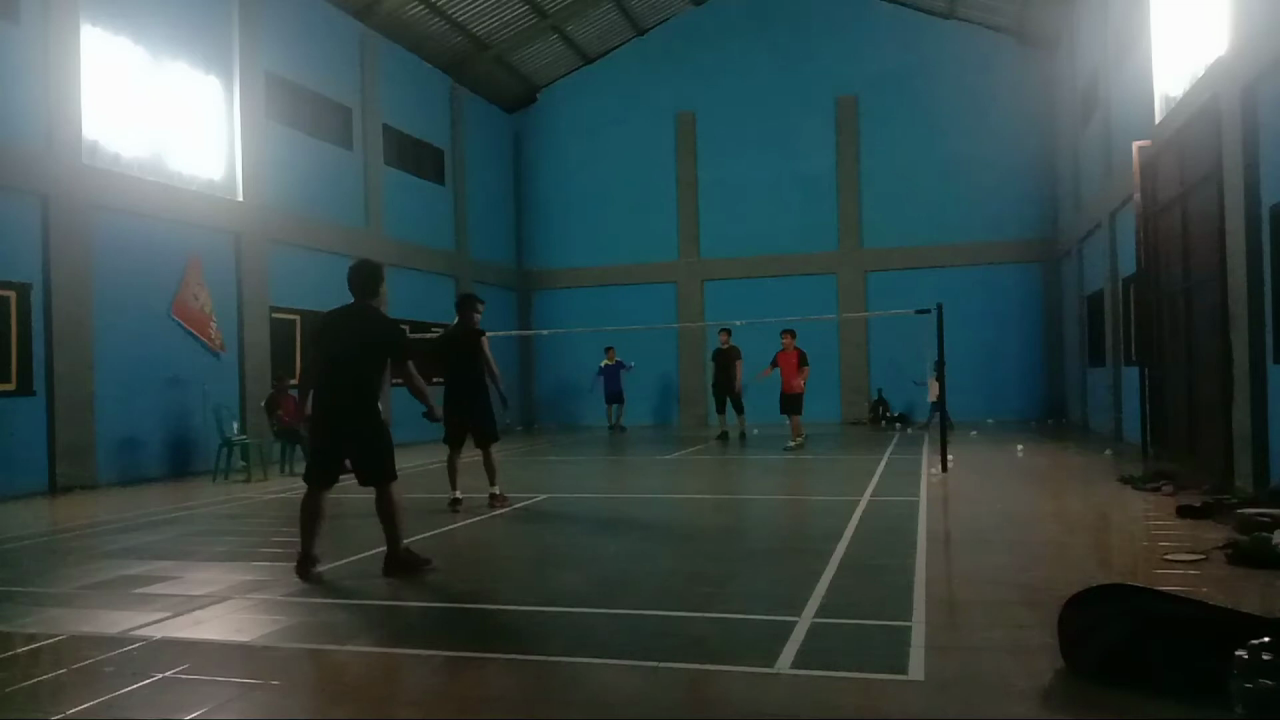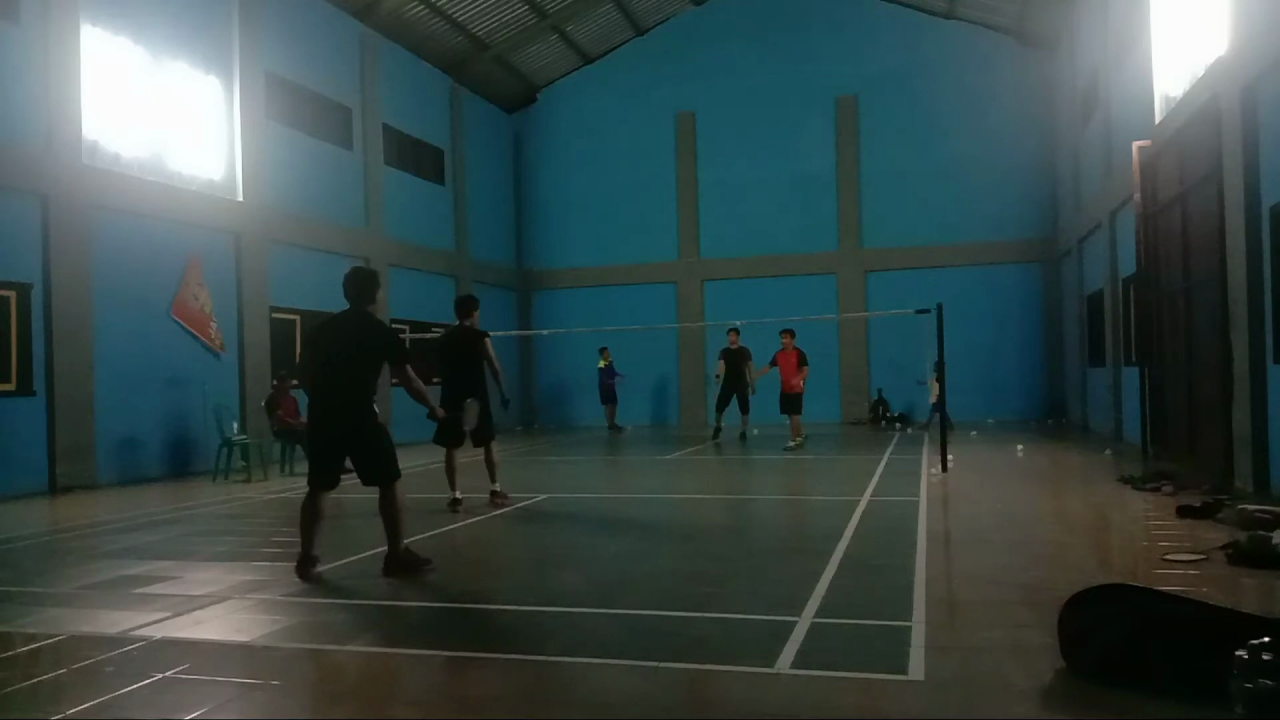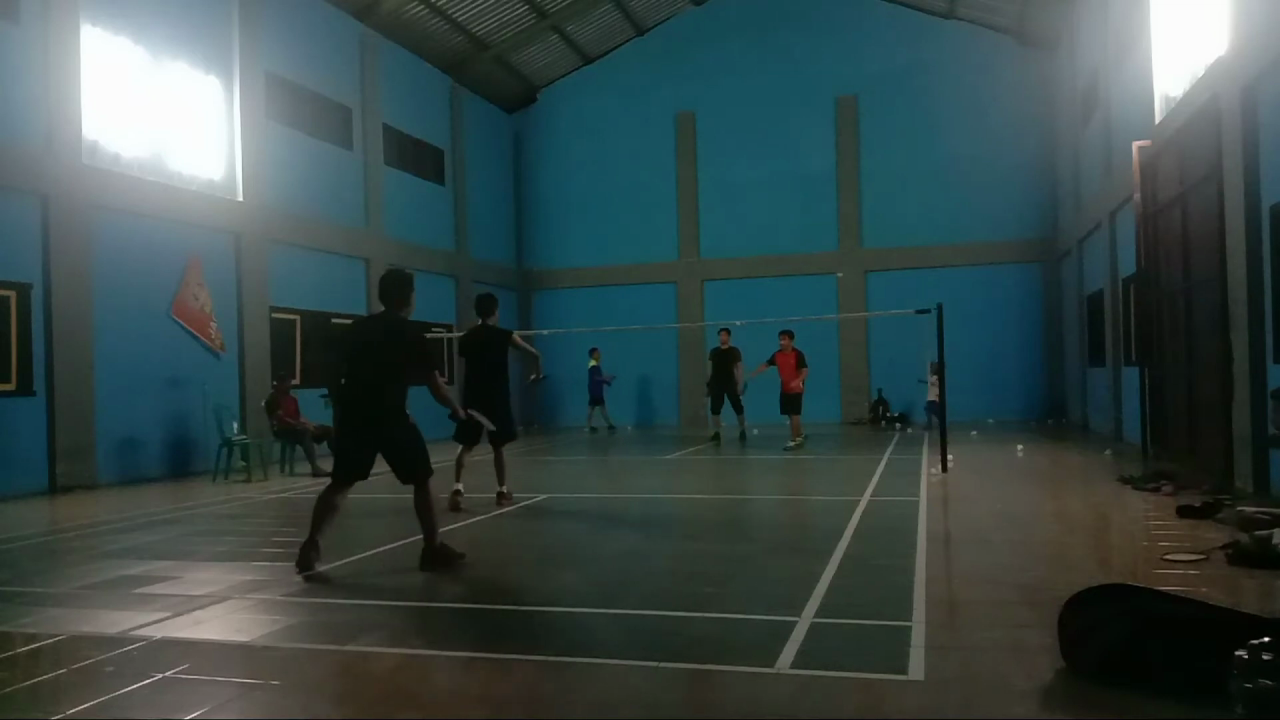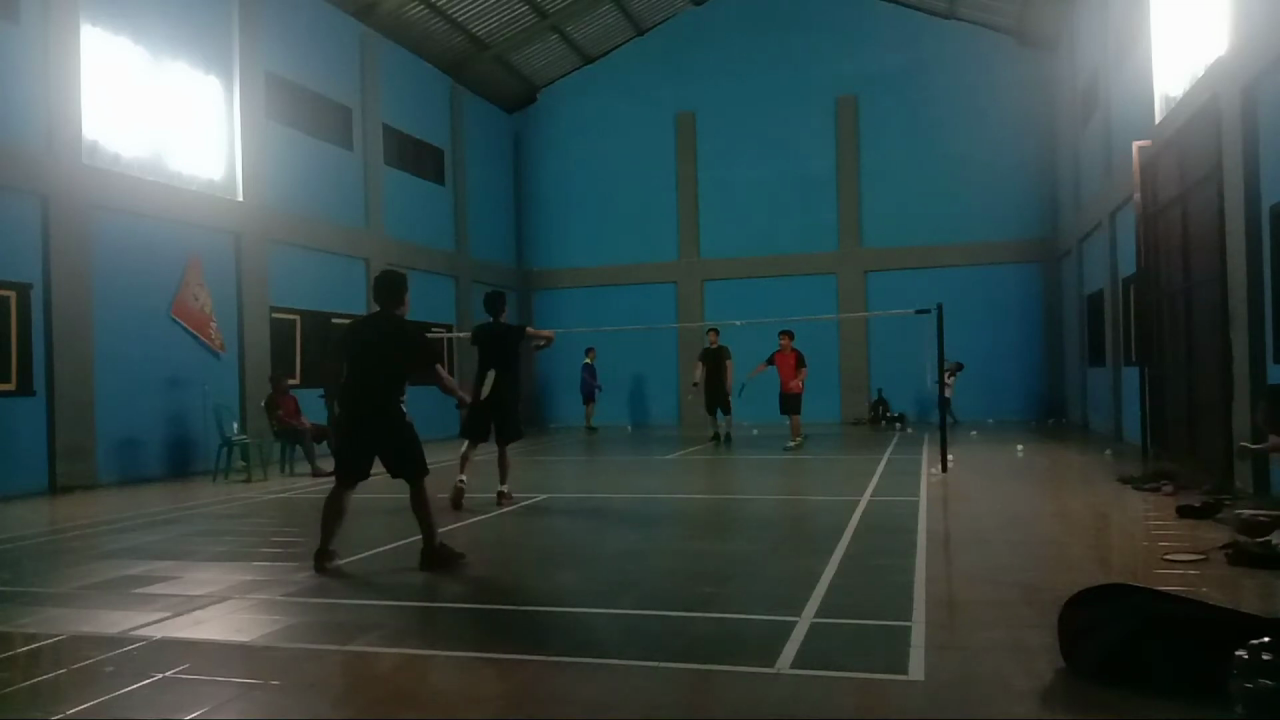
dt=0.5s
person 1, frame 1
left shoulder: (328, 321)
right shoulder: (387, 328)
left elbow: (311, 369)
right elbow: (410, 377)
left wrist: (304, 405)
right wrist: (431, 406)
left hip: (325, 413)
right hip: (363, 415)
left knee: (317, 487)
right knee: (384, 484)
left ankle: (306, 559)
right ankle: (396, 555)
person 1, frame 2
left shoulder: (324, 328)
right shoulder: (381, 332)
left elbow: (305, 375)
right elbow: (409, 381)
right wrist: (433, 407)
left hip: (323, 417)
right hip: (360, 417)
left knee: (317, 489)
right knee: (388, 484)
left ankle: (306, 559)
right ankle: (396, 555)
person 1, frame 3
left shoulder: (356, 329)
right shoulder: (411, 335)
left elbow: (336, 375)
right elbow: (436, 386)
left wrist: (345, 408)
right wrist: (457, 410)
left hip: (354, 417)
right hip: (392, 418)
left knee: (339, 484)
right knee: (421, 481)
left ankle: (311, 546)
right ankle: (433, 549)
person 1, frame 4
left shoulder: (354, 329)
right shoulder: (410, 334)
left elbow: (336, 374)
right elbow: (442, 380)
left wrist: (336, 409)
right wrist: (462, 396)
left hip: (353, 416)
right hip: (389, 416)
left knee: (343, 485)
right knee: (417, 481)
left ankle: (324, 552)
right ankle: (432, 549)
person 2, frame 1
left shoulder: (443, 339)
right shoulder: (477, 335)
left elbow: (442, 369)
right elbow: (490, 368)
right wrist: (501, 392)
left hip: (453, 400)
right hip: (477, 399)
left knee: (454, 449)
right knee: (486, 447)
left ankle: (455, 495)
right ankle: (494, 493)
person 2, frame 2
left shoulder: (445, 338)
right shoulder: (480, 337)
left elbow: (442, 369)
right elbow: (495, 368)
right wrist: (503, 394)
left hip: (451, 400)
right hip: (476, 399)
left knee: (451, 449)
right knee: (487, 445)
left ankle: (455, 496)
right ankle: (495, 490)
person 2, frame 3
left shoulder: (466, 338)
right shoulder: (504, 335)
right elbow: (535, 354)
right wrist: (538, 373)
left hip: (473, 399)
right hip: (497, 398)
left knee: (466, 446)
right knee: (498, 446)
left ankle: (458, 488)
right ankle: (502, 491)
person 2, frame 4
left shoulder: (479, 332)
right shoulder: (517, 332)
right elbow: (549, 335)
right wrist: (543, 344)
left hip: (483, 394)
right hip: (507, 396)
left knee: (472, 441)
right knee: (503, 445)
left ankle: (461, 480)
right ankle: (503, 491)
